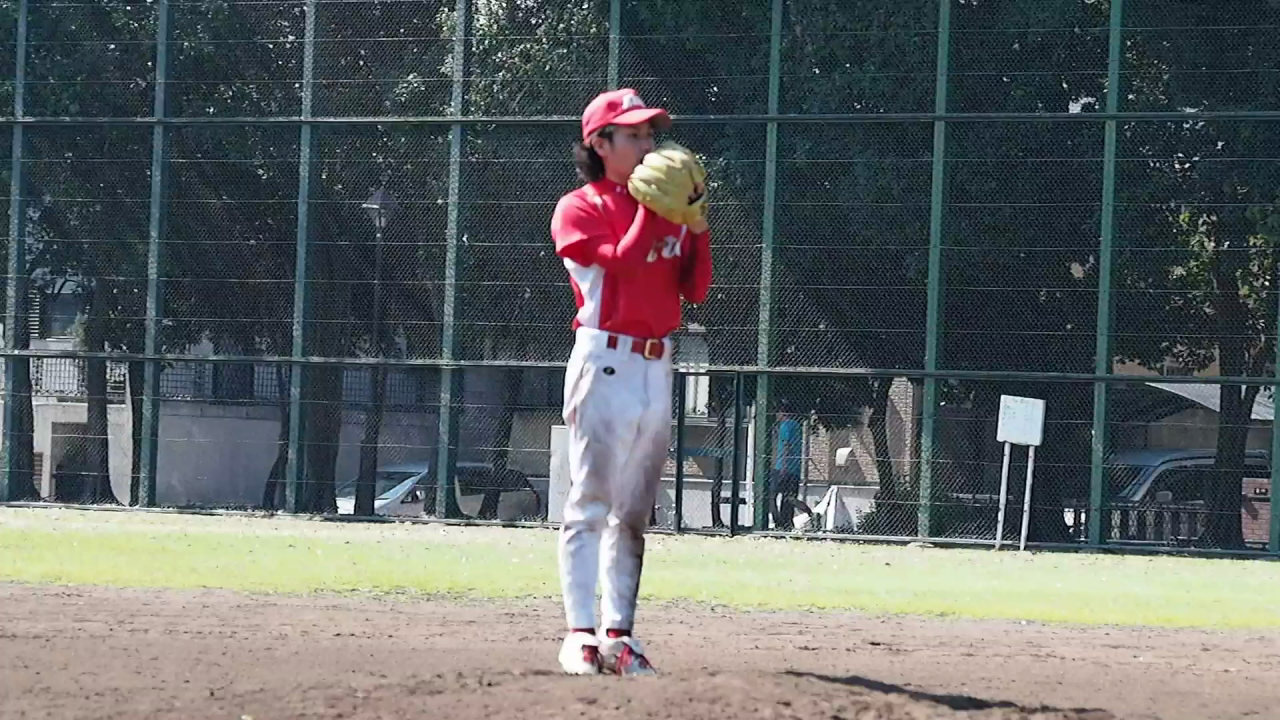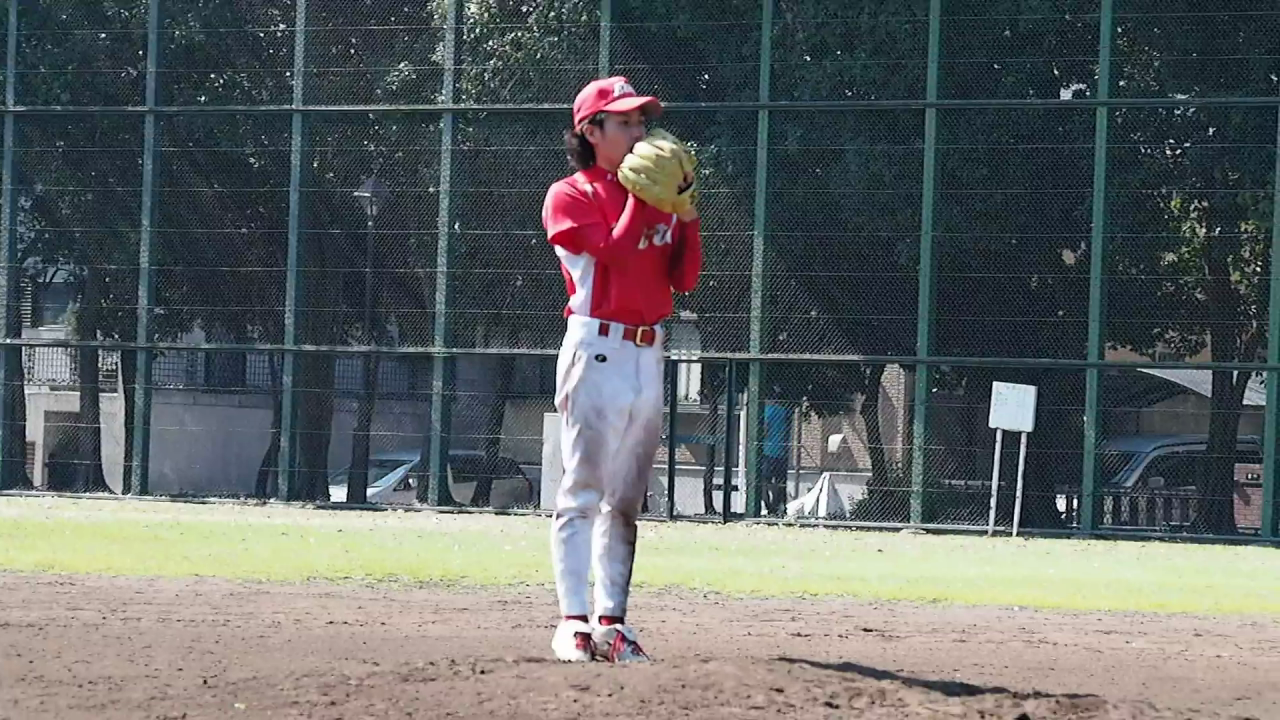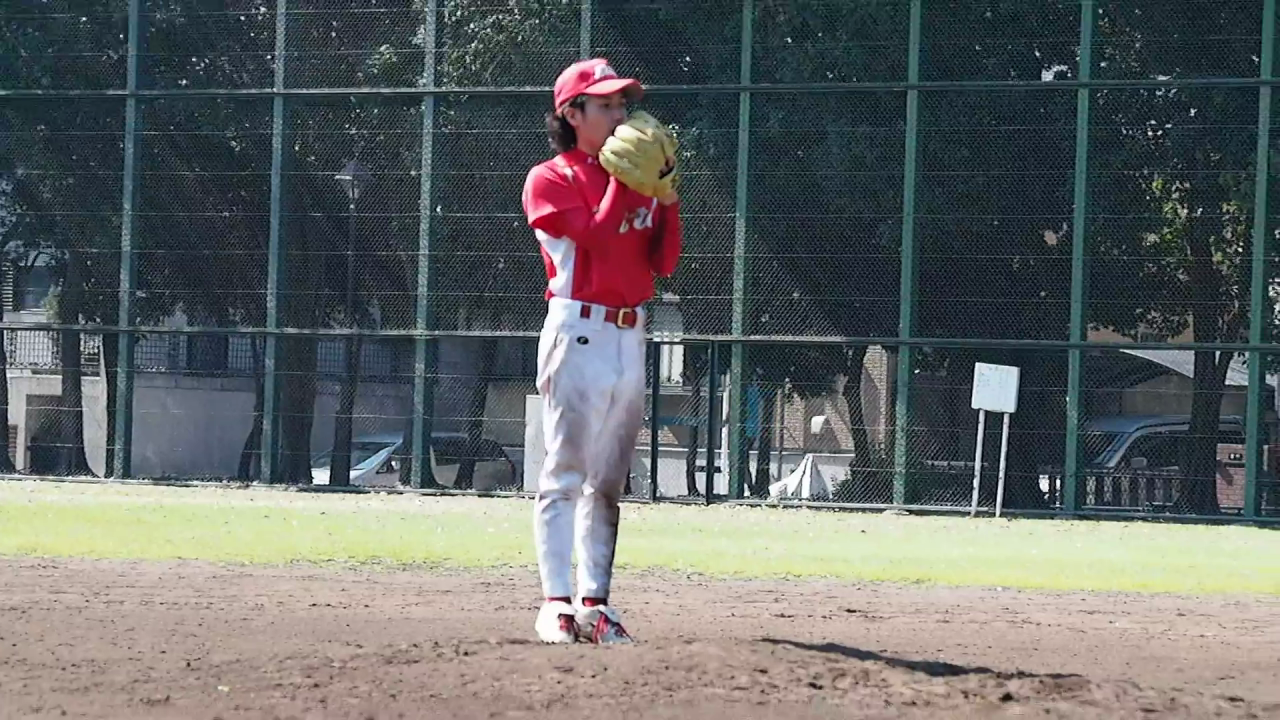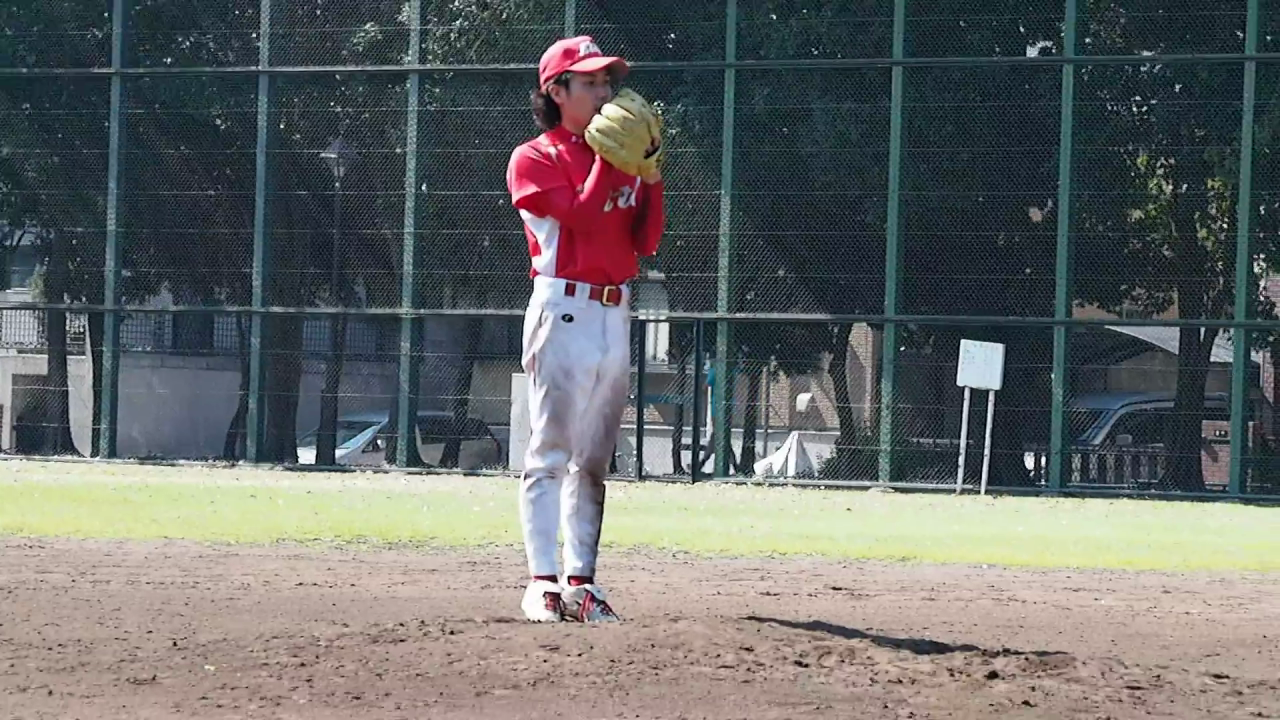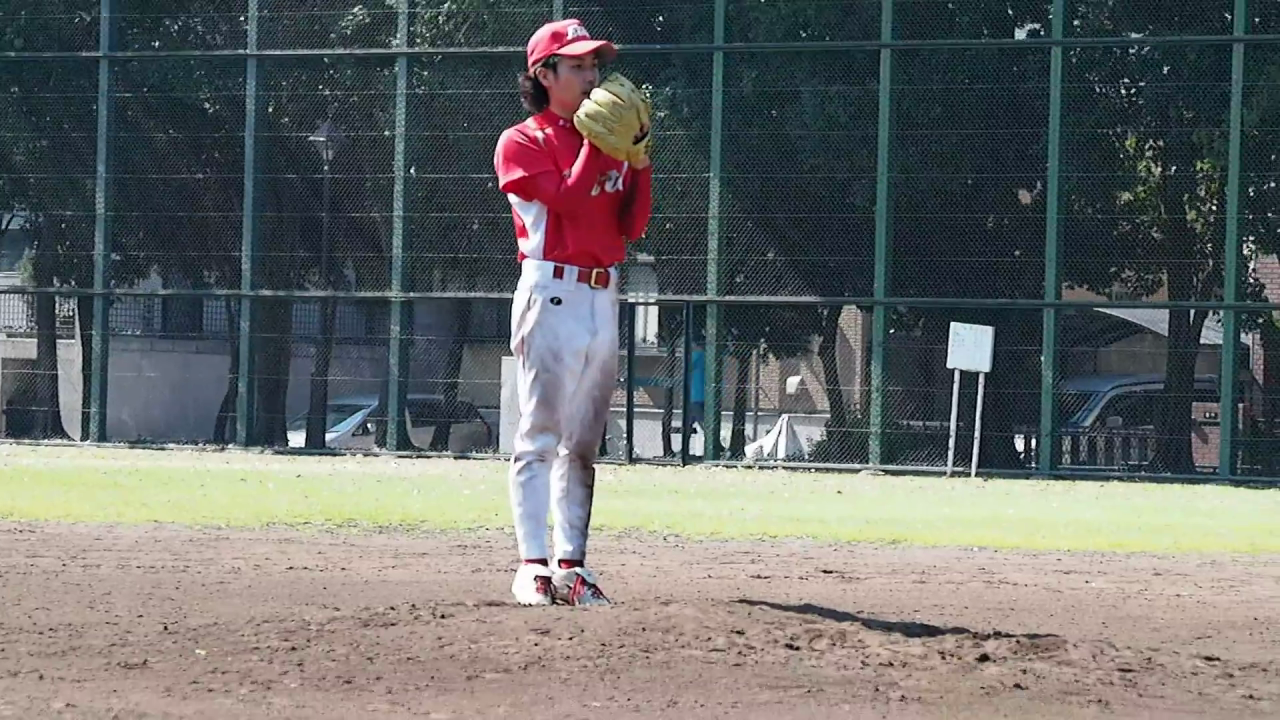
dt=0.1s
person 1, frame 1
left shoulder: (665, 209)
right shoulder: (579, 208)
left elbow: (696, 288)
right elbow: (625, 264)
left wrist: (694, 216)
right wrist: (651, 202)
left hip: (657, 367)
right hip: (606, 363)
left knee: (633, 510)
right knee: (590, 504)
left ankle: (619, 632)
right ankle: (581, 633)
person 1, frame 2
left shoulder: (655, 196)
right shoulder: (569, 195)
left elbow: (685, 277)
right elbow: (616, 251)
left wrist: (684, 205)
right wrist: (642, 190)
left hip: (648, 354)
right hip: (598, 350)
left knee: (625, 498)
right knee: (583, 491)
left ankle: (612, 620)
right ankle: (574, 620)
person 1, frame 3
left shoulder: (635, 179)
right shoulder: (549, 178)
left elbow: (663, 261)
right elbow: (598, 236)
left wrist: (666, 190)
right wrist: (623, 174)
left hip: (630, 336)
right hip: (579, 332)
left knee: (608, 479)
right knee: (565, 473)
left ankle: (595, 601)
right ankle: (557, 603)
person 1, frame 4
left shoulder: (619, 157)
right shoulder: (533, 157)
left elbow: (646, 240)
right elbow: (582, 216)
left wrist: (649, 169)
right wrist: (609, 154)
left hip: (615, 314)
right hip: (565, 310)
left knee: (594, 457)
right knee: (551, 452)
left ankle: (581, 580)
right ankle: (543, 581)
person 1, frame 5
right shoulder: (522, 141)
left elbow: (632, 225)
right elbow: (570, 201)
left wrist: (639, 154)
right wrist: (597, 138)
left hip: (604, 297)
right hip: (553, 293)
left knee: (583, 441)
right knee: (541, 434)
left ankle: (571, 564)
right ankle: (534, 565)
